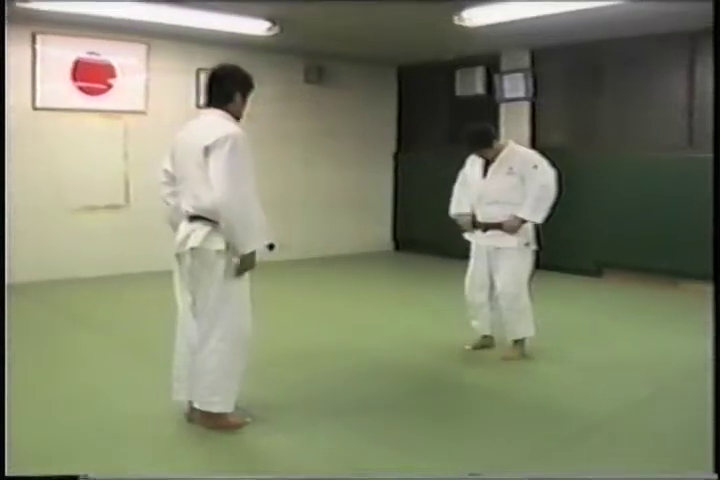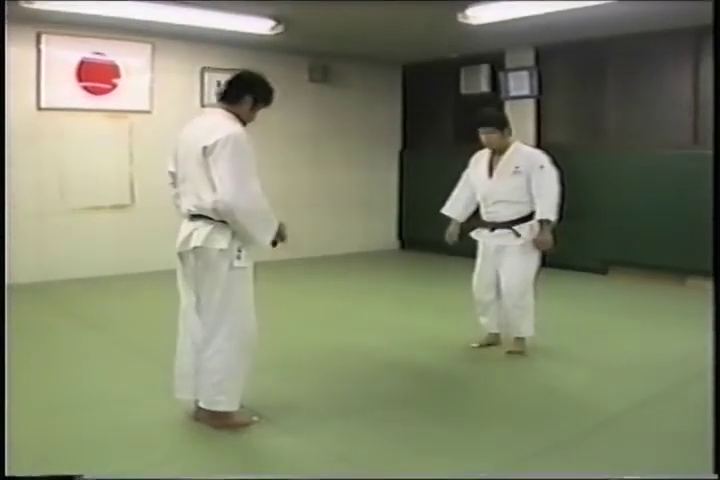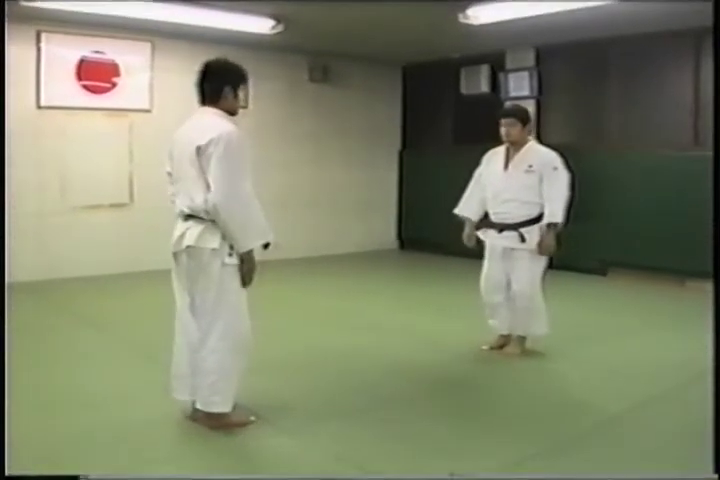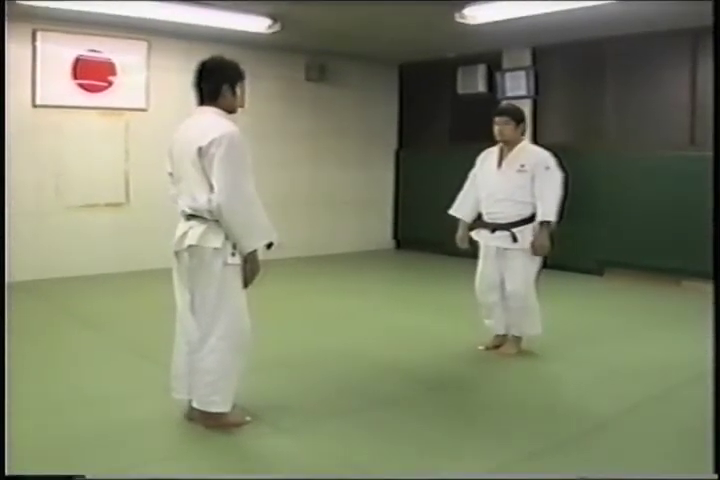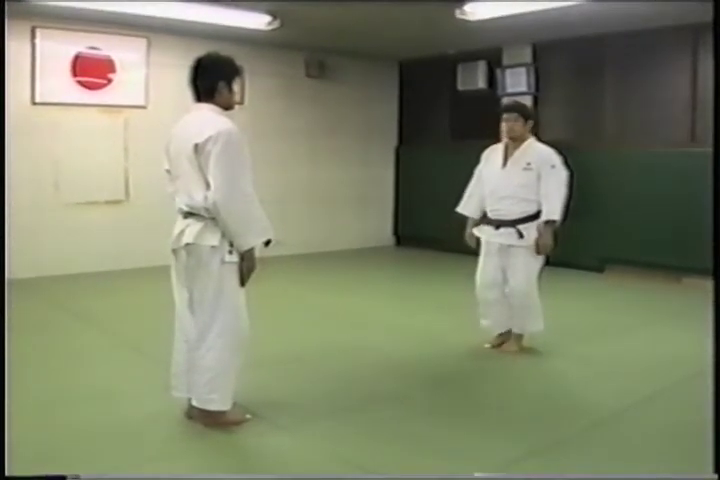
dt=1s
person 1, frame 1
left shoulder: (188, 131)
right shoulder: (228, 133)
left elbow: (170, 188)
right elbow: (232, 197)
right wrist: (248, 246)
left hip: (190, 236)
right hip: (218, 242)
left knee: (195, 321)
right knee: (223, 325)
left ankle: (196, 401)
right ankle: (211, 408)
person 1, frame 2
left shoulder: (192, 128)
right shoulder: (231, 134)
left elbow: (177, 184)
right elbow: (238, 198)
right wrist: (271, 228)
left hip: (193, 235)
right hip: (220, 240)
left knee: (198, 320)
right knee: (229, 324)
left ankle: (202, 399)
right ankle: (216, 406)
person 1, frame 3
left shoulder: (185, 130)
right shoulder: (224, 132)
right elbow: (230, 198)
right wrist: (247, 247)
left hip: (188, 234)
right hip: (215, 241)
left knee: (195, 321)
right knee: (224, 325)
left ankle: (200, 399)
right ankle: (214, 408)
person 1, frame 4
left shoulder: (184, 131)
right shoulder: (224, 132)
right elbow: (232, 198)
right wrist: (250, 248)
left hip: (189, 234)
right hip: (216, 241)
left knee: (194, 321)
right knee: (222, 325)
left ankle: (196, 399)
right ankle: (212, 407)
person 1, frame 5
left shoulder: (181, 128)
right shoulder: (222, 130)
right elbow: (229, 195)
right wrist: (247, 245)
left hip: (186, 232)
right hip: (214, 239)
left knee: (193, 319)
right knee: (221, 323)
left ankle: (195, 398)
right ankle: (211, 405)
person 2, frame 1
left shoulder: (526, 158)
right shoulder: (473, 161)
left elbow: (544, 188)
right elbow: (462, 187)
left wrist: (520, 218)
right wrist: (463, 214)
left hip: (513, 236)
right hip: (482, 235)
left knee: (510, 289)
right knee: (476, 287)
left ankle: (518, 342)
right ankle: (485, 335)
person 2, frame 2
left shoulder: (532, 158)
right shoulder: (478, 159)
left elbow: (547, 193)
right elbow: (466, 191)
left wrist: (545, 229)
right wrist: (455, 222)
left hip: (520, 234)
right hip: (489, 234)
left knee: (515, 287)
right knee: (483, 285)
left ankle: (520, 338)
right ankle: (492, 332)
person 2, frame 3
left shoulder: (546, 158)
right shoulder: (492, 157)
left elbow: (555, 197)
right elbow: (477, 191)
left wrist: (550, 233)
right wrist: (470, 224)
left hip: (528, 235)
right hip: (496, 234)
left knee: (525, 289)
right knee: (492, 286)
left ankle: (520, 337)
right ankle: (503, 333)
person 2, frame 4
left shoulder: (539, 158)
right shoulder: (486, 157)
left elbow: (549, 196)
right elbow: (471, 192)
left wrist: (543, 232)
right wrist: (463, 226)
left hip: (522, 235)
right hip: (491, 234)
left knee: (519, 289)
right knee: (487, 286)
left ankle: (516, 337)
right ankle: (500, 332)
person 2, frame 5
left shoulder: (544, 156)
right shoulder: (490, 154)
left elbow: (553, 195)
right elbow: (476, 190)
left wrist: (547, 231)
right wrist: (471, 224)
left hip: (525, 232)
right hip: (493, 231)
left knee: (521, 286)
right knee: (487, 284)
left ankle: (518, 335)
right ankle: (502, 330)
